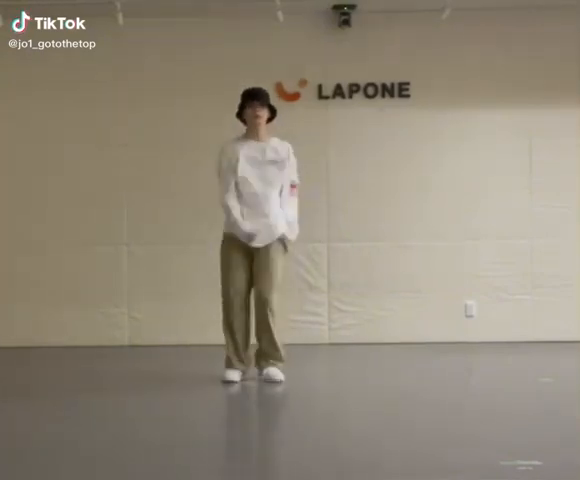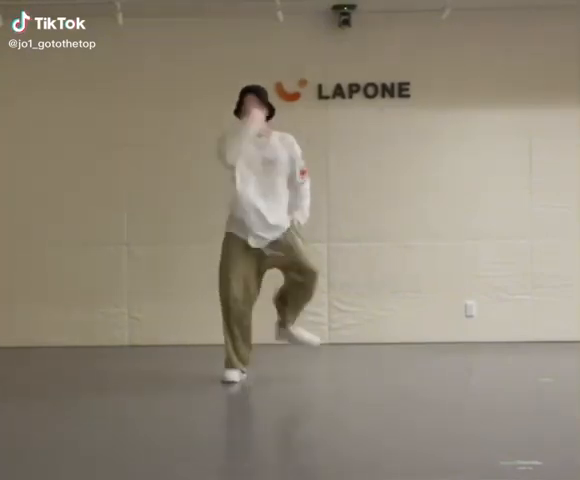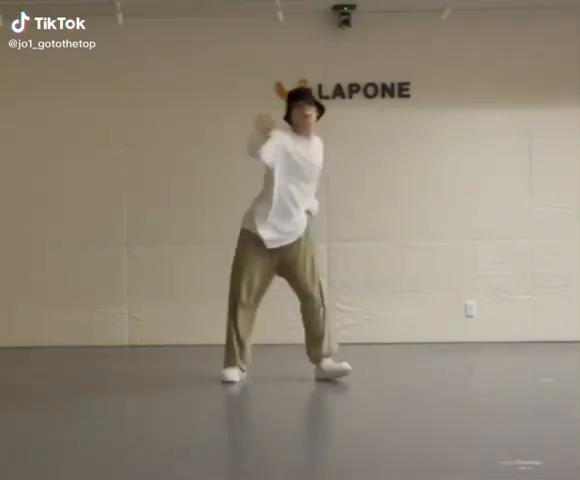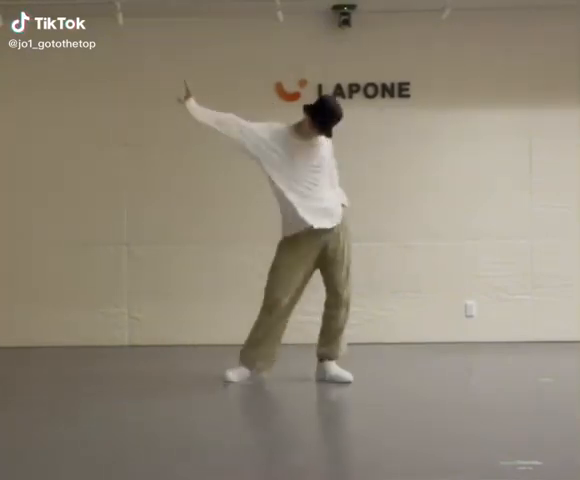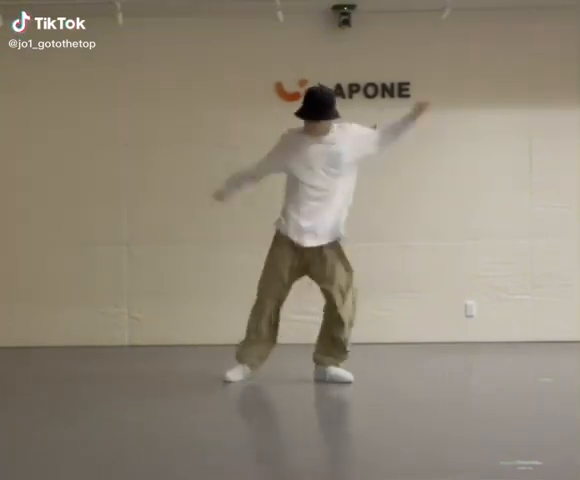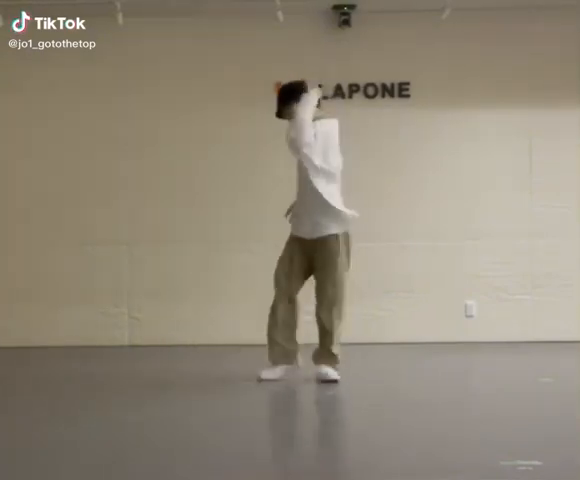
dt=0.3s
person 1, frame 1
left shoulder: (283, 149)
right shoulder: (230, 150)
left elbow: (290, 194)
right elbow: (226, 194)
left wrist: (288, 232)
right wrist: (240, 224)
left hip: (271, 235)
right hip: (236, 235)
left knee: (266, 298)
right knee: (234, 301)
left ankle: (270, 362)
right ankle: (237, 363)
person 1, frame 2
left shoulder: (286, 141)
right shoulder: (235, 139)
left elbow: (301, 181)
right elbow: (229, 156)
left wrist: (298, 217)
right wrist: (250, 123)
left hip: (279, 229)
right hip: (241, 232)
left knee: (307, 274)
right knee: (236, 300)
left ankle: (286, 323)
right ankle: (236, 364)
person 1, frame 3
left shoulder: (316, 144)
right shoulder: (280, 140)
right elbow: (257, 151)
left wrist: (309, 208)
right wrist: (264, 135)
left hip: (297, 233)
right hip: (259, 231)
left knee: (312, 295)
right knee: (243, 298)
left ankle: (323, 360)
right ankle: (236, 363)
person 1, frame 4
left shoulder: (324, 142)
right shoulder: (271, 136)
right elbow: (232, 124)
right wrist: (193, 107)
left hip: (335, 227)
right hip: (300, 231)
left knee: (339, 297)
right knee: (278, 297)
left ankle: (328, 362)
right ankle: (252, 362)
person 1, frame 5
left shoulder: (353, 135)
right shoulder: (291, 141)
left elbow: (384, 136)
right elbow: (260, 169)
left wrist: (411, 117)
right wrist: (229, 187)
left hip: (330, 237)
right hip: (290, 235)
left knee: (341, 302)
right knee: (269, 298)
left ankle: (327, 362)
right ankle: (248, 361)
person 1, frame 6
left shoulder: (325, 128)
right shoulder: (313, 133)
left elbow: (299, 142)
left wrist: (308, 101)
left hip: (331, 229)
right hip: (303, 229)
left knee: (329, 299)
right knee: (284, 291)
left ankle: (326, 360)
right ankle: (283, 358)
